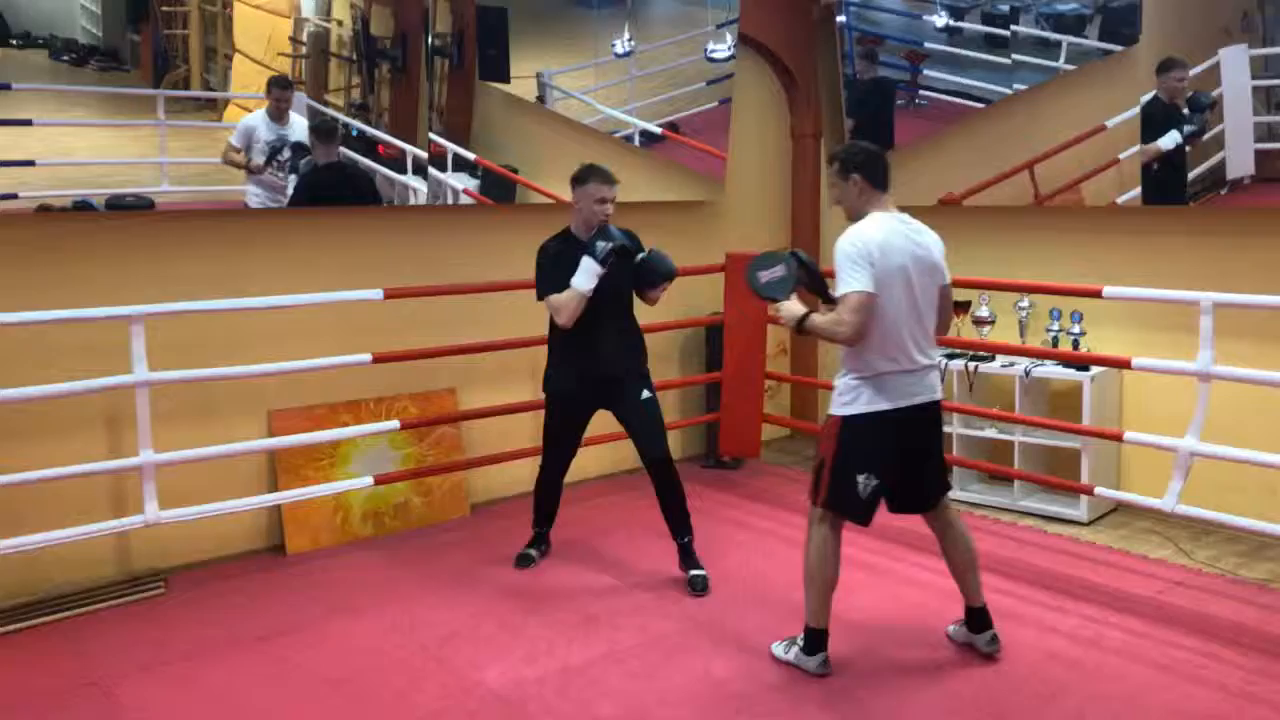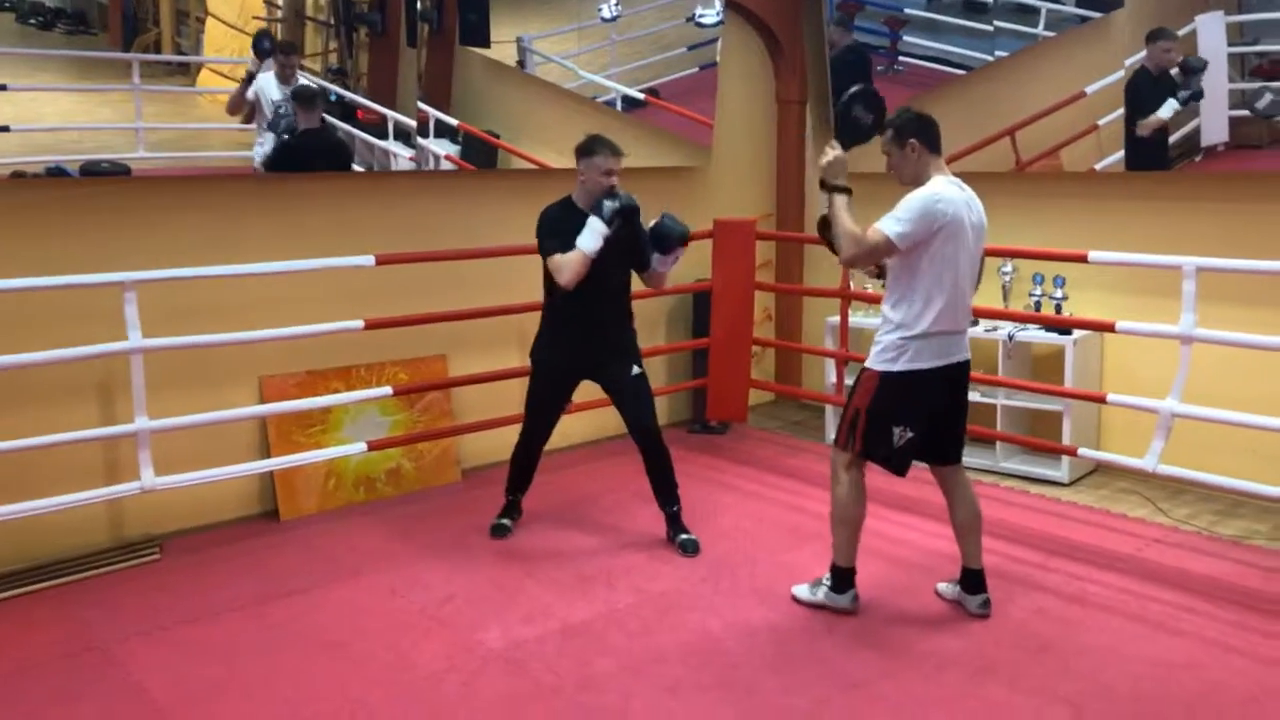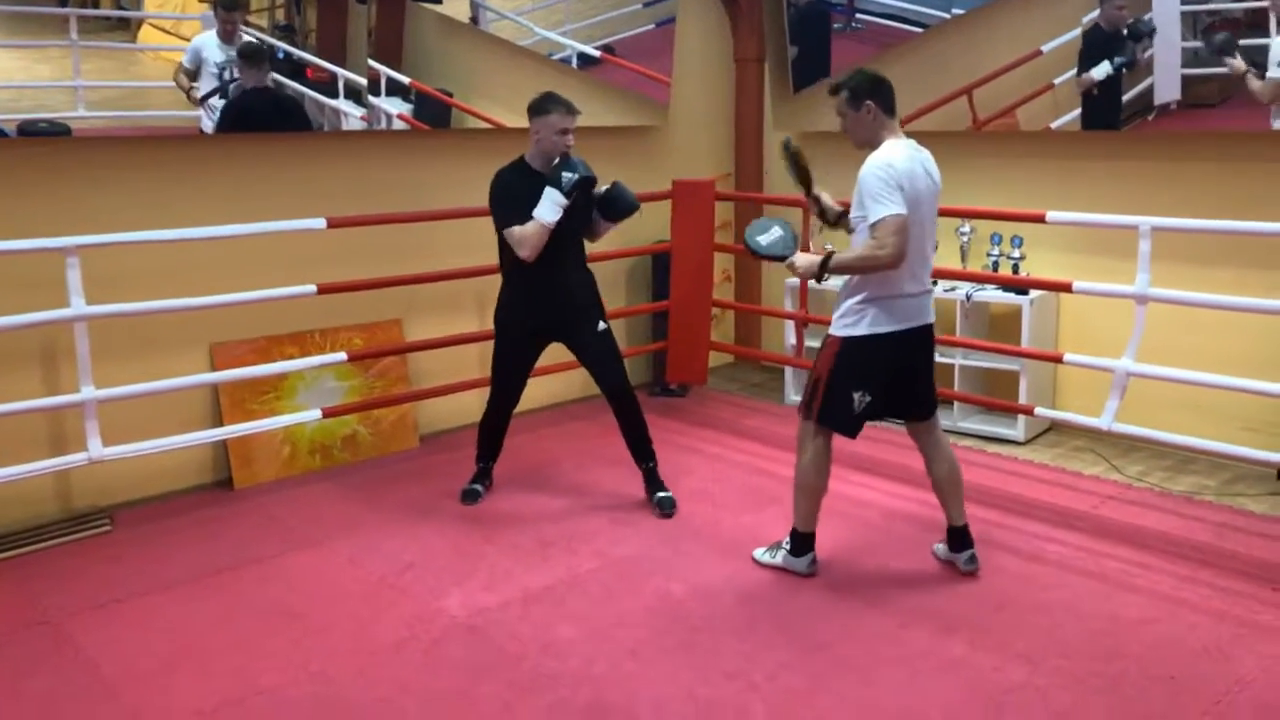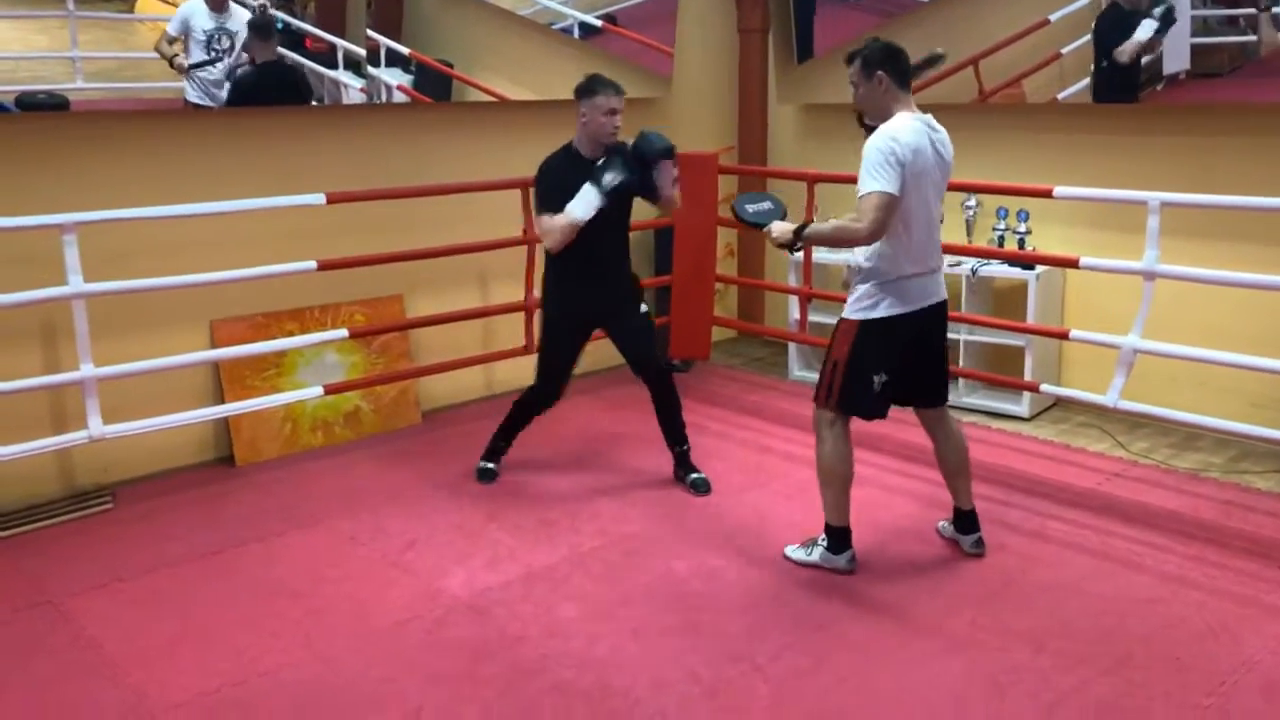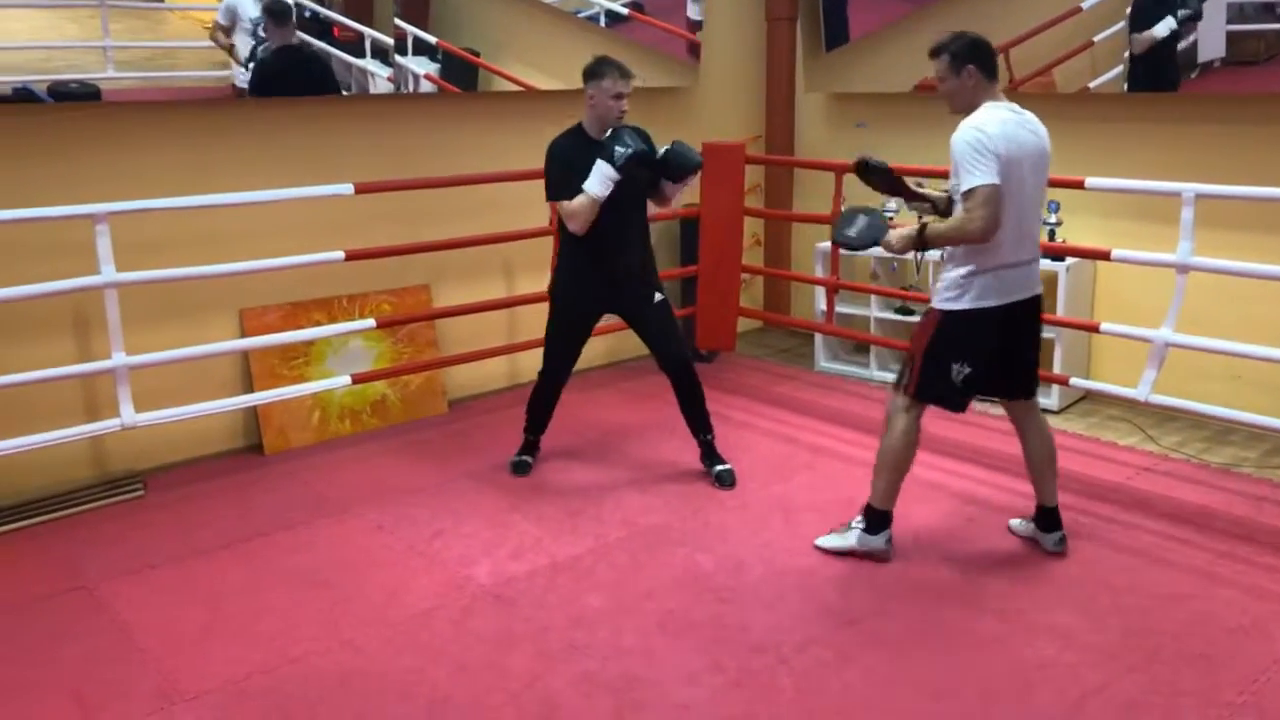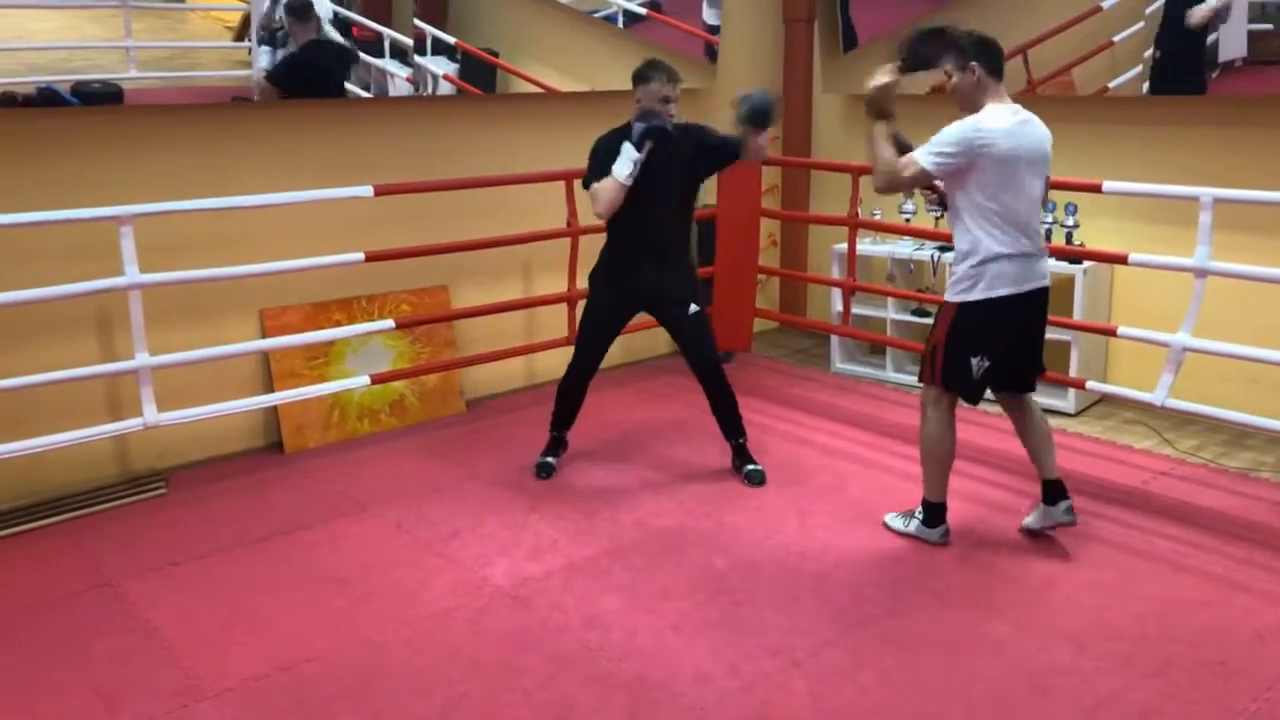
dt=0.7s
person 1, frame 1
left shoulder: (857, 240)
right shoulder: (928, 239)
left elbow: (849, 329)
left wrist: (801, 317)
left hip: (865, 406)
right hip: (922, 399)
left knee: (824, 517)
right knee: (938, 510)
left ankle: (812, 645)
right ankle: (979, 623)
person 1, frame 2
left shoulder: (927, 201)
right shoulder: (969, 202)
left elbow: (854, 252)
left wrist: (836, 187)
right wrist: (893, 264)
left hip: (903, 361)
right hip: (950, 358)
left knee: (847, 460)
right knee: (949, 469)
left ankle: (840, 583)
right ankle: (973, 585)
person 1, frame 3
left shoulder: (881, 167)
right shoulder: (922, 160)
left elbow: (887, 253)
left wrist: (820, 262)
right wrist: (842, 216)
left hip: (866, 327)
right hip: (915, 321)
left knee: (815, 428)
right knee: (925, 428)
left ankle: (799, 546)
right ankle: (960, 543)
person 1, frame 4
left shoulder: (888, 140)
right shoulder: (935, 135)
left elbow: (867, 227)
left wrist: (796, 232)
left hip: (881, 308)
right hip: (928, 300)
left knee: (830, 416)
right knee: (934, 411)
left ankle: (836, 543)
right ankle: (966, 524)
person 1, frame 5
left shoulder: (976, 132)
right shoulder: (1034, 128)
left elbow: (980, 225)
left wrist: (919, 235)
right wrist: (945, 202)
left hip: (970, 298)
right hip: (1023, 292)
left knee: (904, 402)
right knee: (1023, 405)
left ankle: (873, 524)
right ankle: (1048, 523)
person 1, frame 6
left shoulder: (973, 132)
right shoulder: (1036, 129)
left elbow: (889, 180)
left wrist: (879, 113)
left hip: (982, 291)
right hip: (1030, 285)
left knee: (937, 397)
right knee: (1016, 395)
left ankle: (932, 516)
right ankle: (1054, 499)
person 2, frame 1
left shoulder: (627, 241)
right shoulder: (554, 251)
left elbow: (648, 298)
right elbow: (563, 315)
left wrist: (659, 281)
right wrist: (594, 263)
left hip: (626, 370)
right hip: (571, 377)
left knee: (659, 458)
right knee: (554, 463)
left ankle: (687, 551)
right ankle: (540, 536)
person 2, frame 2
left shoulder: (626, 220)
right shoulder: (554, 218)
left elbow: (654, 282)
right elbow: (566, 276)
left wrist: (668, 253)
right wrist: (599, 224)
left hip: (616, 346)
right hip: (560, 348)
left knee: (647, 431)
right knee: (534, 432)
left ankle: (674, 519)
right ankle: (512, 504)
person 2, frame 3
left shoulder: (577, 175)
right shoulder: (508, 182)
left elbow: (591, 234)
right elbow: (526, 248)
left wrist: (611, 213)
right wrist: (557, 194)
left hip: (579, 304)
right hip: (524, 311)
left knee: (618, 388)
right knee: (502, 398)
left ankle: (651, 476)
right ankle: (483, 471)
person 2, frame 4
left shoulder: (625, 158)
right shoulder: (555, 168)
left elbow: (669, 206)
right elbow: (552, 239)
left wrist: (664, 174)
right wrist: (592, 193)
left hip: (619, 290)
right hip: (567, 296)
left knee: (656, 371)
right knee: (549, 388)
left ankle: (683, 460)
right ankle: (496, 448)
person 2, frame 5
left shoulder: (637, 141)
right shoulder: (564, 149)
left elbow: (662, 200)
right elbow: (575, 221)
left wrist: (674, 177)
right wrist: (608, 167)
left hip: (636, 276)
right hip: (580, 281)
left knee: (678, 360)
right knee: (555, 370)
left ankle: (709, 449)
right ankle: (530, 442)
person 2, frame 6
left shoulder: (689, 139)
right shoulder: (610, 145)
left elbow: (751, 152)
right elbow: (602, 208)
left wrist: (755, 127)
right wrist: (633, 149)
left hip: (674, 278)
right hip: (618, 277)
left knee: (708, 366)
right knee: (582, 364)
left ankle: (740, 449)
right ankle: (556, 442)
